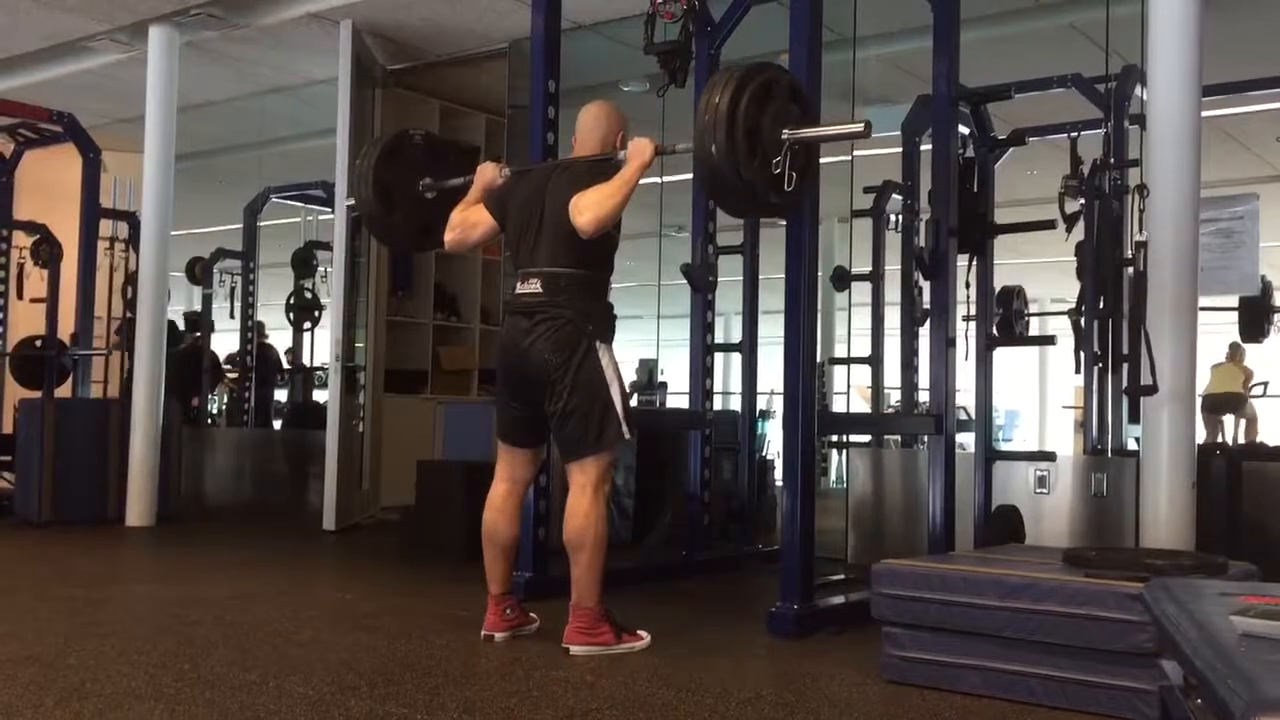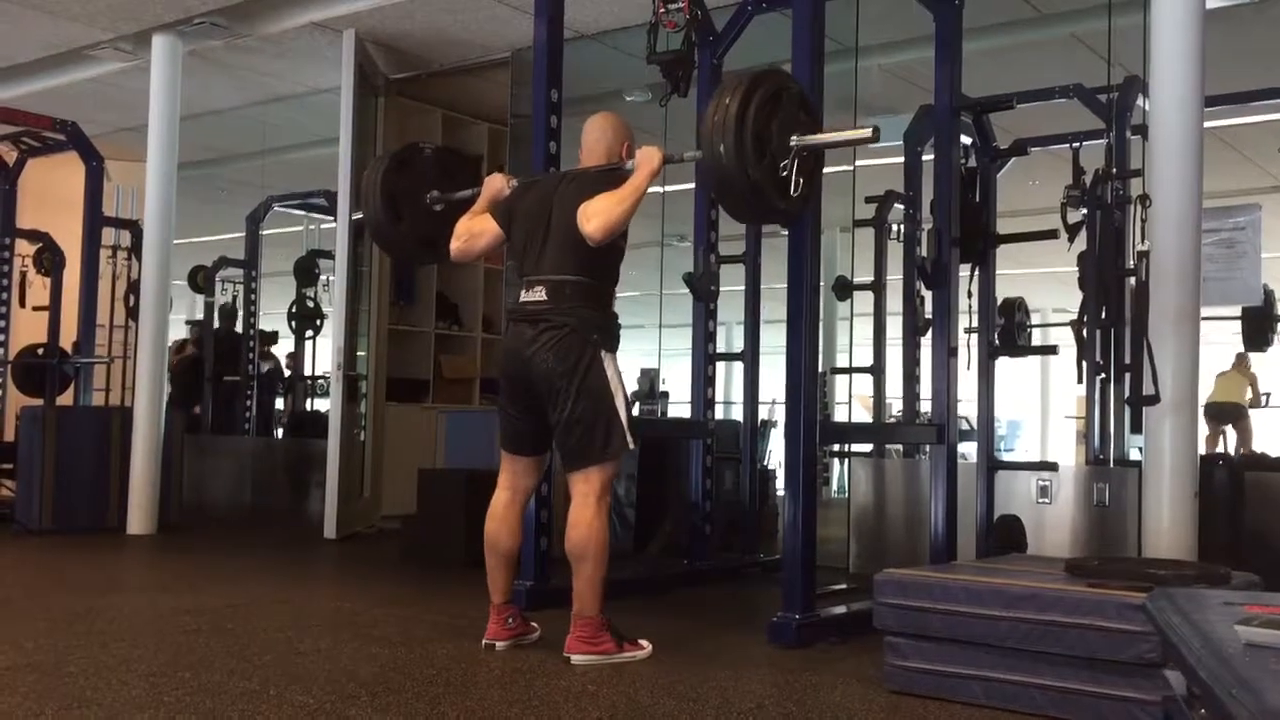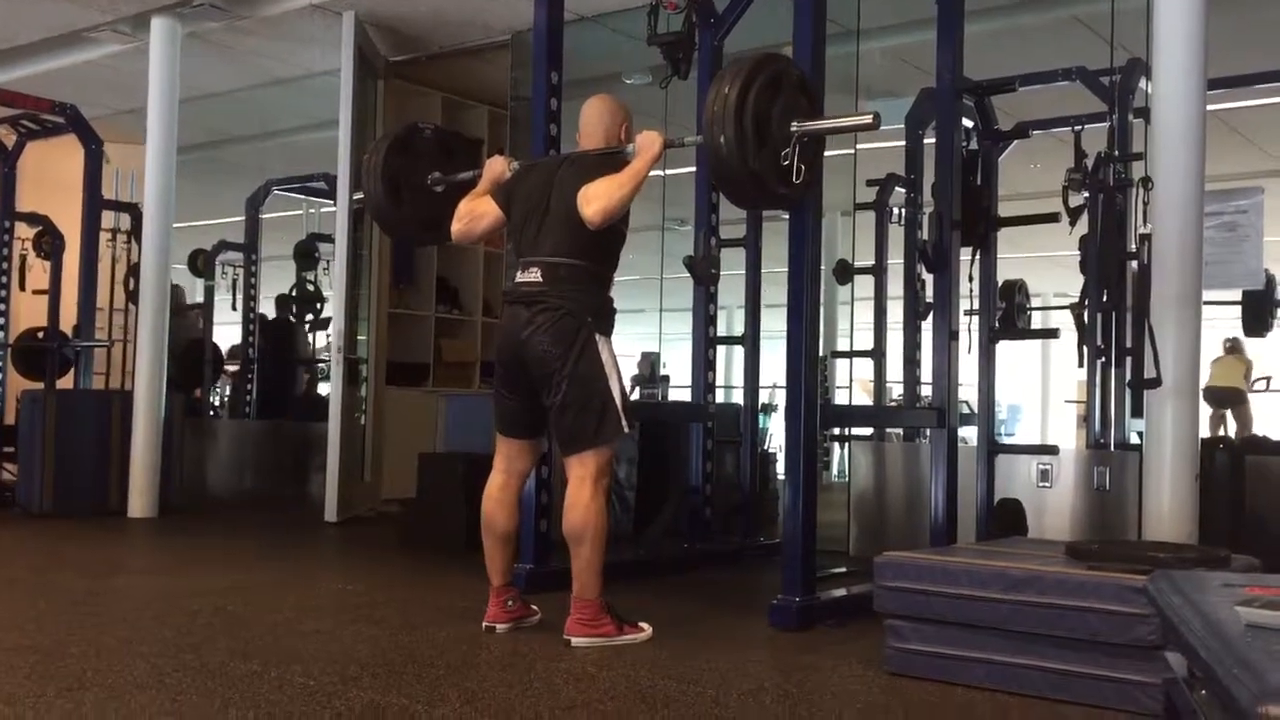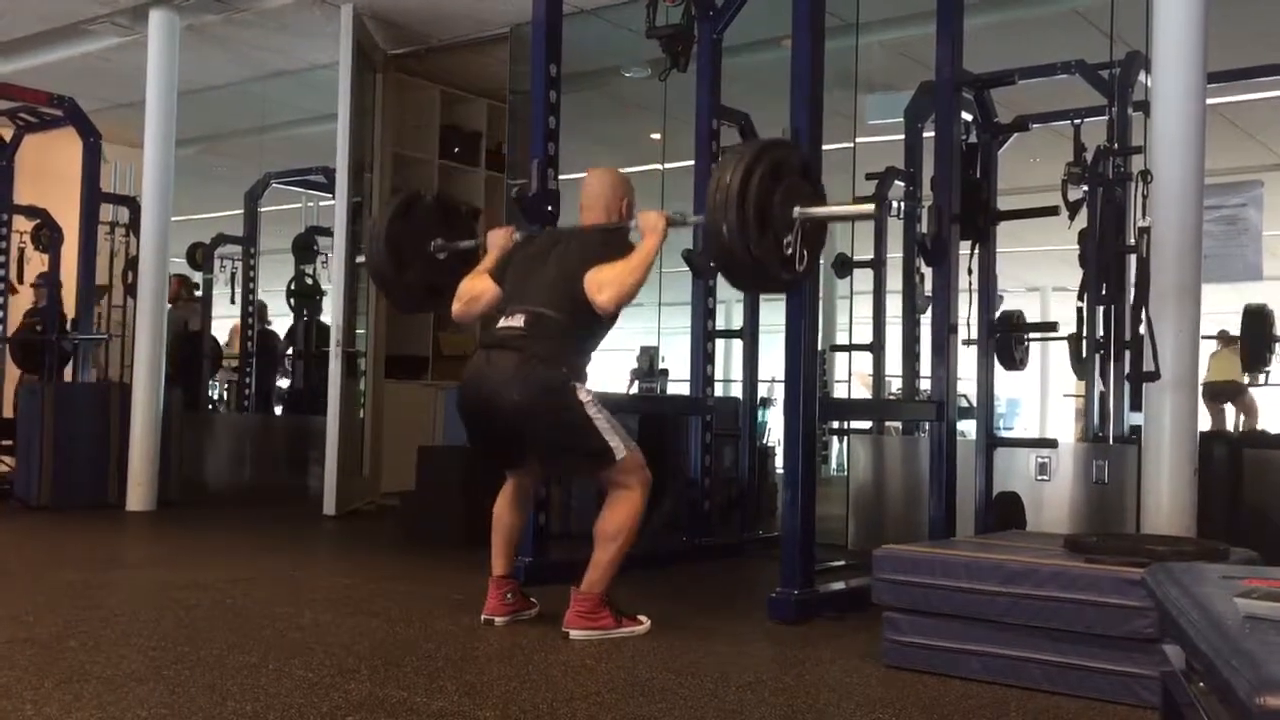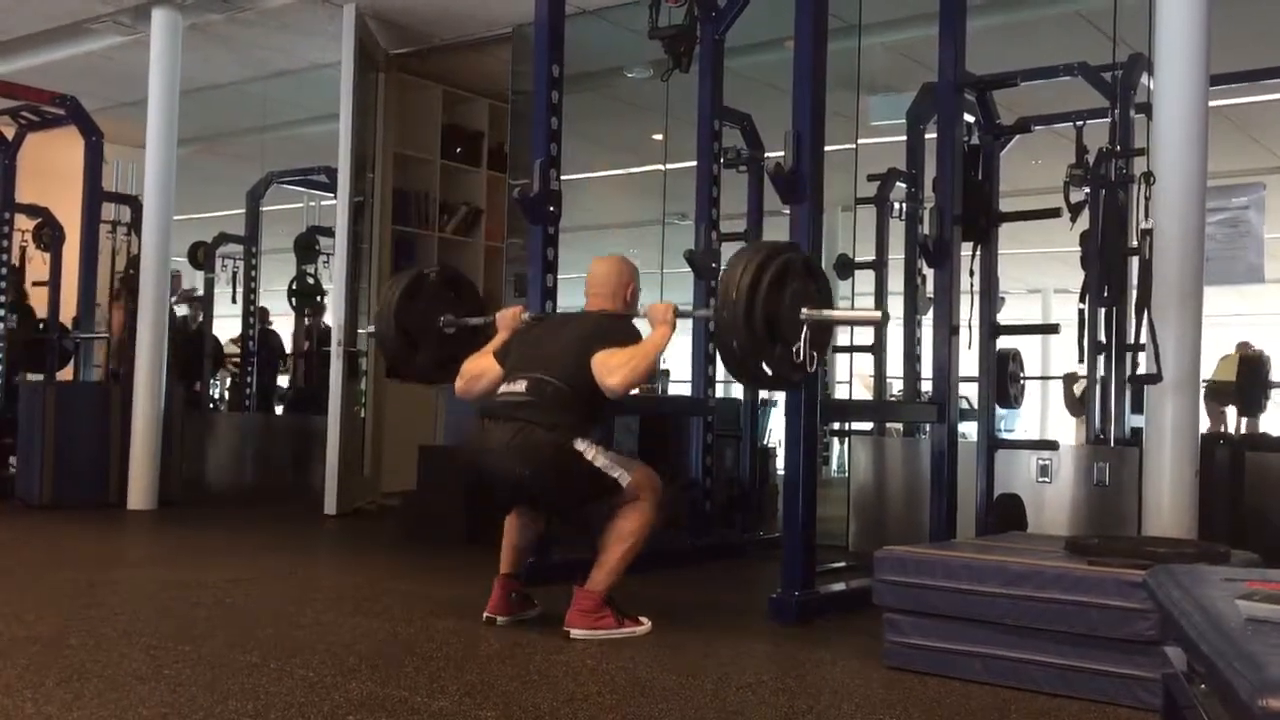
dt=1s
person 1, frame 1
left shoulder: (522, 182)
right shoulder: (602, 172)
left elbow: (456, 235)
right elbow: (587, 218)
left wrist: (481, 186)
right wrist: (636, 165)
left hip: (517, 333)
right hip: (571, 335)
left knee: (511, 474)
right knee: (590, 478)
left ankle: (500, 610)
right ankle: (587, 623)
person 1, frame 2
left shoulder: (528, 192)
right shoulder: (611, 181)
left elbow: (461, 245)
right elbow: (595, 226)
left wrist: (488, 197)
right wrist: (645, 173)
left hip: (520, 340)
right hip: (575, 343)
left knee: (512, 483)
right knee: (592, 486)
left ankle: (502, 619)
right ankle: (588, 633)
person 1, frame 3
left shoulder: (529, 175)
right shoulder: (611, 166)
left elbow: (462, 227)
right elbow: (595, 210)
left wrist: (490, 179)
right wrist: (646, 158)
left hip: (516, 323)
right hip: (569, 326)
left knee: (509, 466)
right knee: (589, 470)
left ankle: (502, 600)
right ankle: (588, 614)
person 1, frame 4
left shoulder: (531, 245)
right shoulder: (610, 242)
left elbow: (462, 307)
right elbow: (605, 296)
left wrist: (494, 252)
right wrist: (652, 239)
left hip: (479, 379)
right hip: (537, 381)
left knee: (522, 474)
right knee: (631, 478)
left ankle: (502, 593)
right ankle: (588, 608)
person 1, frame 5
left shoulder: (538, 327)
right shoulder: (615, 328)
left elbow: (465, 384)
right elbow: (616, 380)
left wrist: (504, 333)
right wrist: (661, 330)
left hip: (480, 450)
right hip: (533, 449)
right knee: (643, 489)
left ankle: (505, 593)
right ankle: (589, 607)
